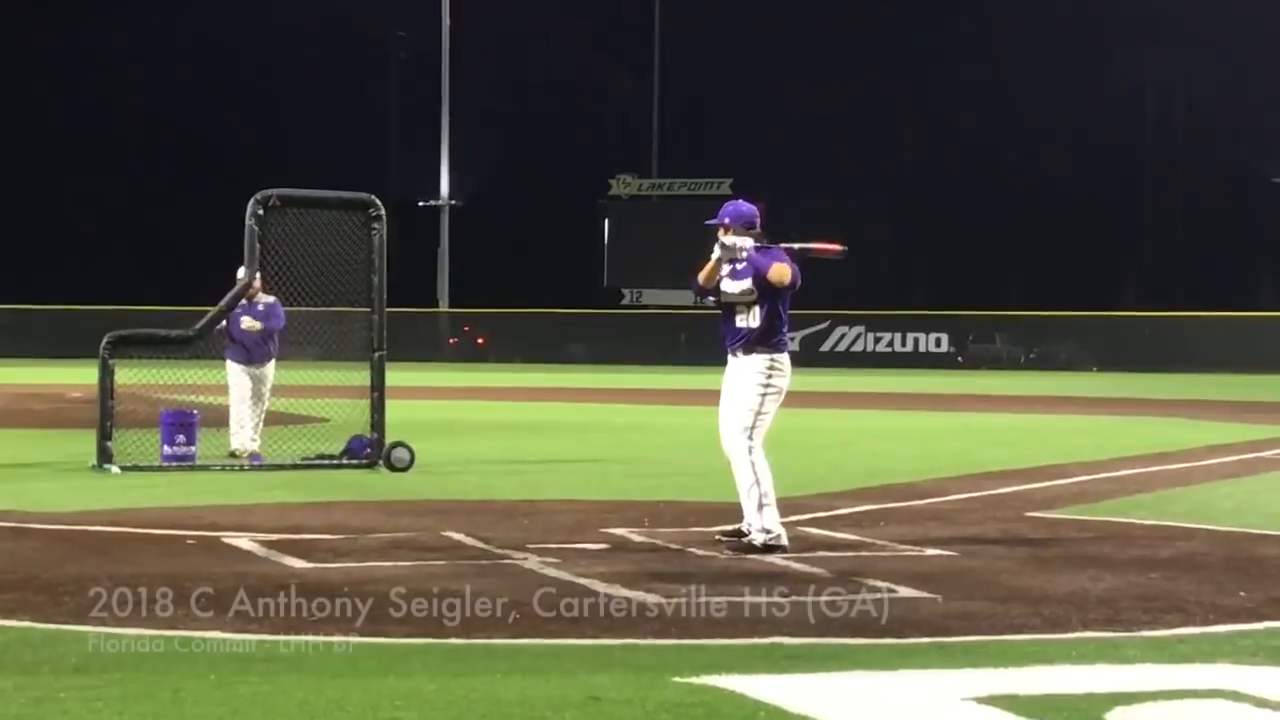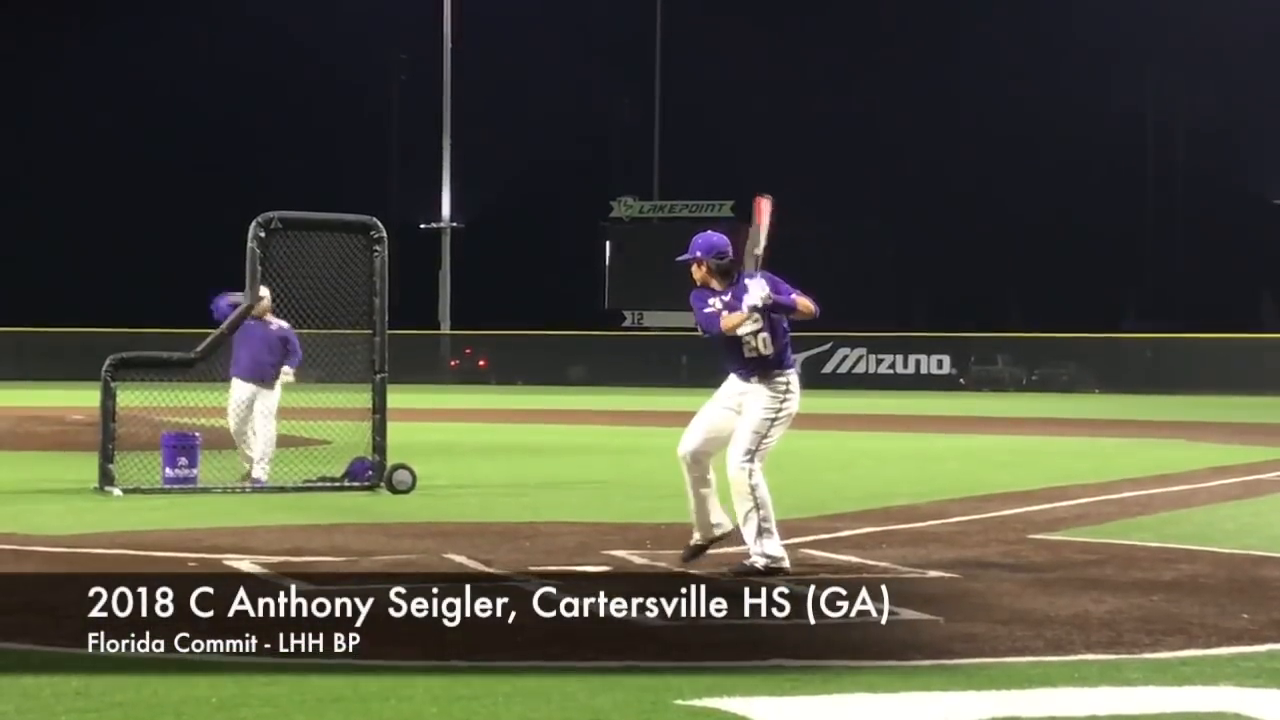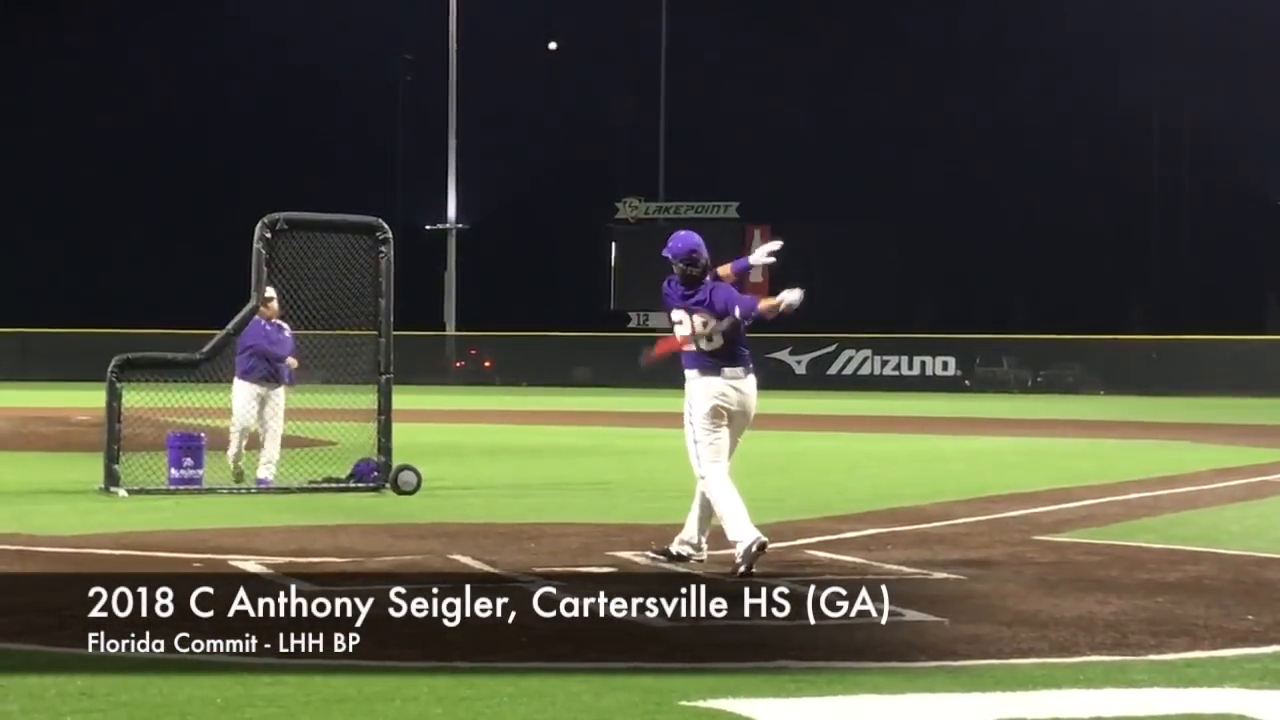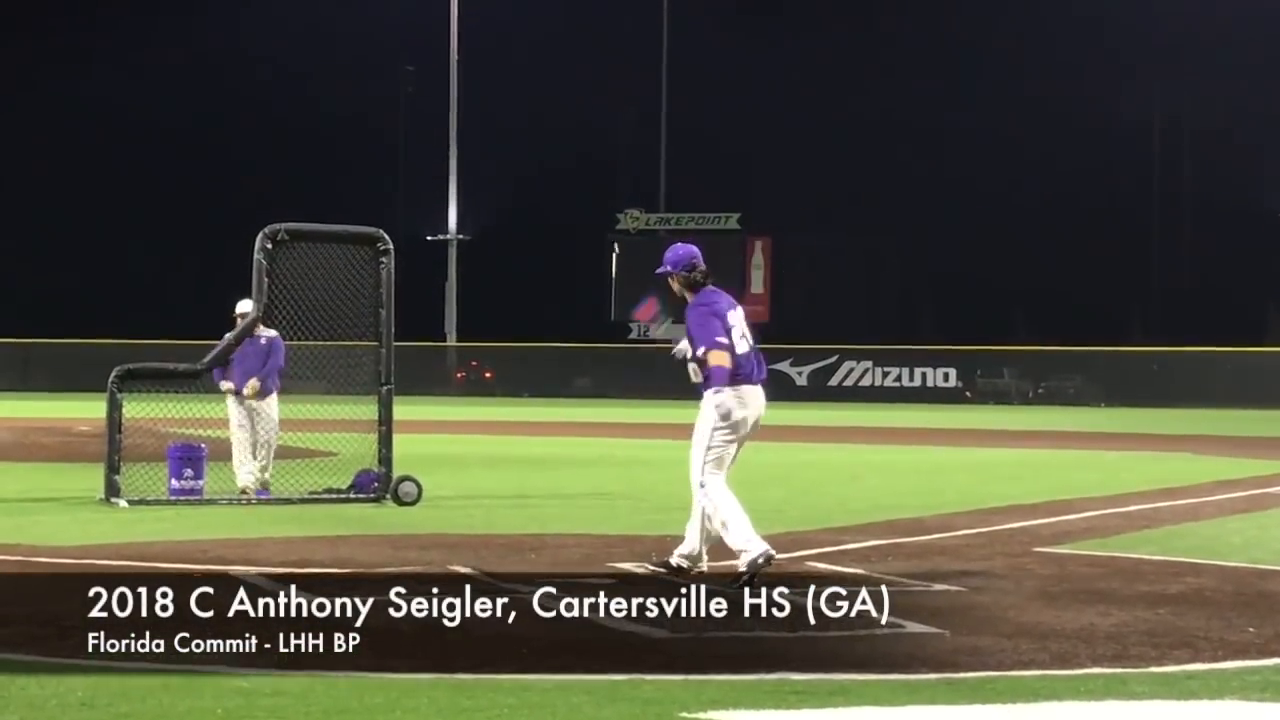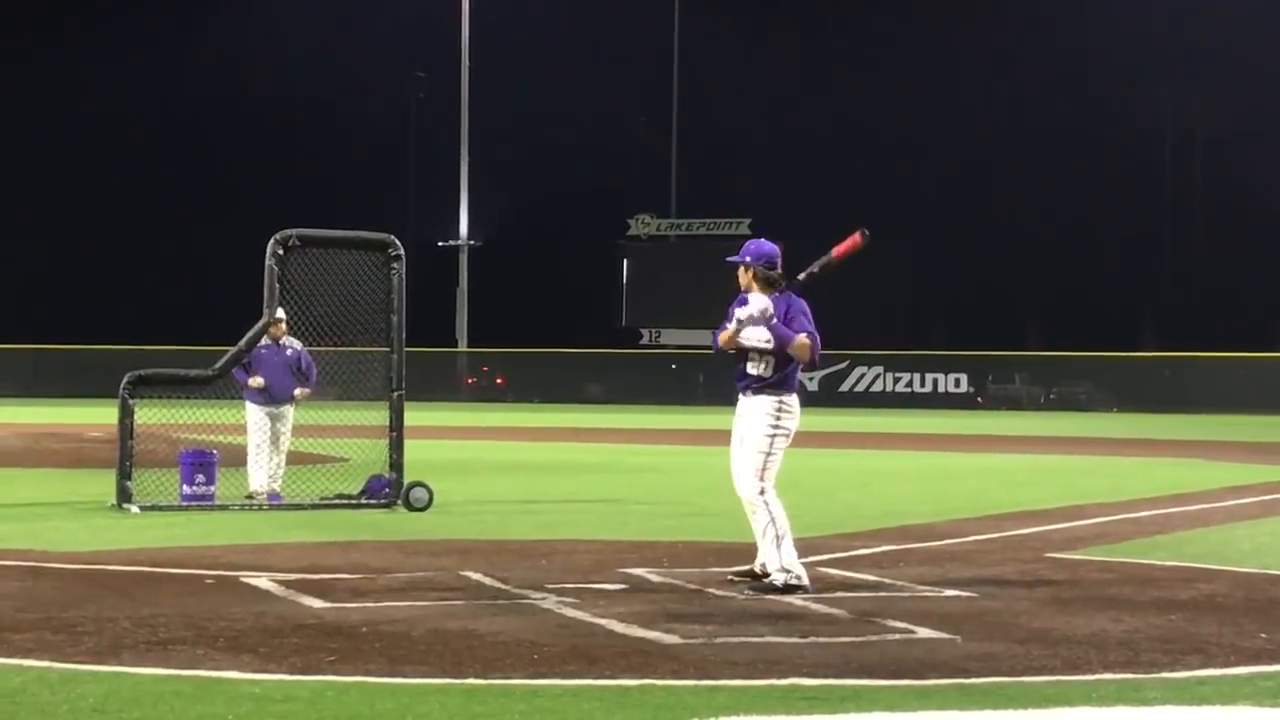
dt=1s
person 1, frame 1
left shoulder: (771, 257)
right shoulder: (727, 264)
left elbow: (788, 278)
right elbow: (702, 286)
left wrist: (749, 255)
right wrist: (720, 256)
left hip: (764, 364)
right hip: (737, 363)
left knee: (744, 442)
right knee: (732, 443)
left ankle: (769, 534)
right ankle: (754, 523)
person 1, frame 2
left shoulder: (760, 281)
right shoulder: (701, 296)
left elbow: (810, 310)
right elbow: (719, 327)
left wrist: (771, 300)
right wrist: (748, 308)
left hip: (774, 387)
right hip: (737, 384)
left knee: (742, 463)
right knee: (691, 449)
left ankle: (770, 556)
right ankle: (710, 528)
person 1, frame 3
left shoulder: (671, 290)
right shoulder: (718, 296)
right elbow: (751, 306)
left wrist: (748, 261)
right wrist: (782, 300)
left hip: (703, 387)
right hip: (742, 385)
left knee: (711, 472)
right knee: (714, 468)
left ankle: (745, 538)
right ankle: (689, 542)
person 1, frame 4
left shoulder: (699, 309)
right shoulder: (720, 298)
left elbow: (717, 350)
left wrist: (719, 390)
right wrist: (690, 345)
left hip: (728, 398)
right hip: (751, 395)
left knee: (707, 481)
right knee: (709, 478)
left ankle: (752, 551)
right ankle: (690, 555)
person 1, frame 5
left shoulder: (791, 305)
right shoulder: (741, 303)
left elbow: (810, 355)
right elbow: (721, 344)
left wrist: (772, 323)
right wrist: (741, 322)
left hip: (774, 406)
right hip: (746, 402)
left knee: (756, 486)
right knee: (745, 484)
left ankle: (790, 574)
right ankle: (769, 562)
person 2, frame 1
left shoulder: (271, 303)
left elbow: (279, 323)
right elbow: (218, 326)
left wrist: (258, 325)
right wrist: (221, 325)
left hip: (264, 364)
right hip: (237, 364)
left knee: (259, 406)
right knee: (239, 403)
left ankle: (253, 446)
right ankle: (240, 446)
person 2, frame 2
left shoulder: (282, 328)
right shoulder: (242, 321)
left elbow: (295, 352)
left wrist: (289, 368)
left hip: (268, 387)
right hip: (241, 385)
left knee: (265, 431)
right knee: (237, 427)
left ankle: (259, 474)
right ankle: (252, 462)
person 2, frame 3
left shoulder: (284, 328)
right shoulder: (252, 324)
left elbow: (289, 356)
right elbow: (259, 347)
left wrist: (289, 381)
right wrist: (285, 359)
left hip: (275, 388)
right hip: (248, 384)
left knee: (273, 431)
right knee: (242, 424)
left ankle: (265, 475)
right ankle: (235, 463)
person 2, frame 4
left shoulder: (272, 337)
right shoulder: (229, 339)
left elbow: (276, 362)
right elbow: (217, 364)
left wrist: (259, 380)
right wrist: (222, 381)
left hip: (266, 398)
right hip: (238, 399)
left knee: (267, 439)
right knee: (241, 442)
left ankle: (262, 481)
right ankle: (246, 484)
person 2, frame 5
left shoulder: (296, 347)
right shoulder: (253, 345)
left elbow: (309, 369)
right elbow: (237, 366)
left wrist: (307, 388)
right wrist: (247, 380)
left hip: (284, 406)
right hip: (258, 405)
left knee: (279, 448)
right knee: (258, 447)
left ankle: (273, 489)
right ankle: (257, 490)
